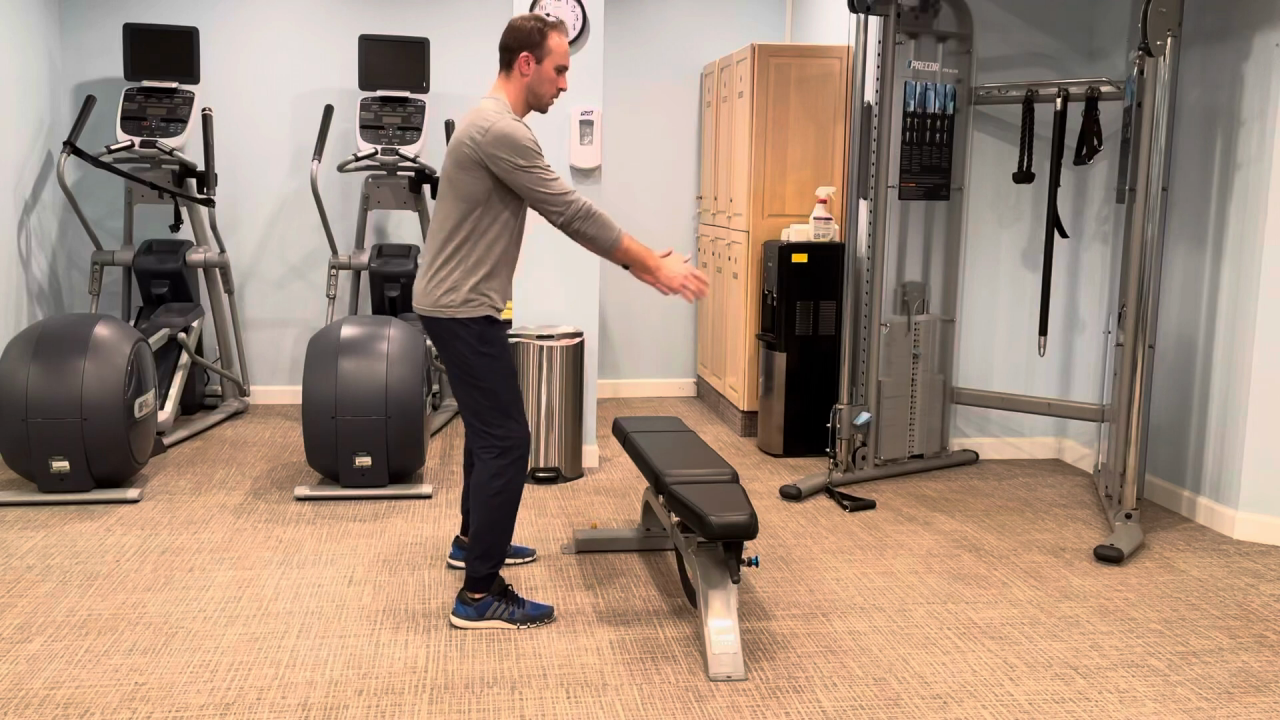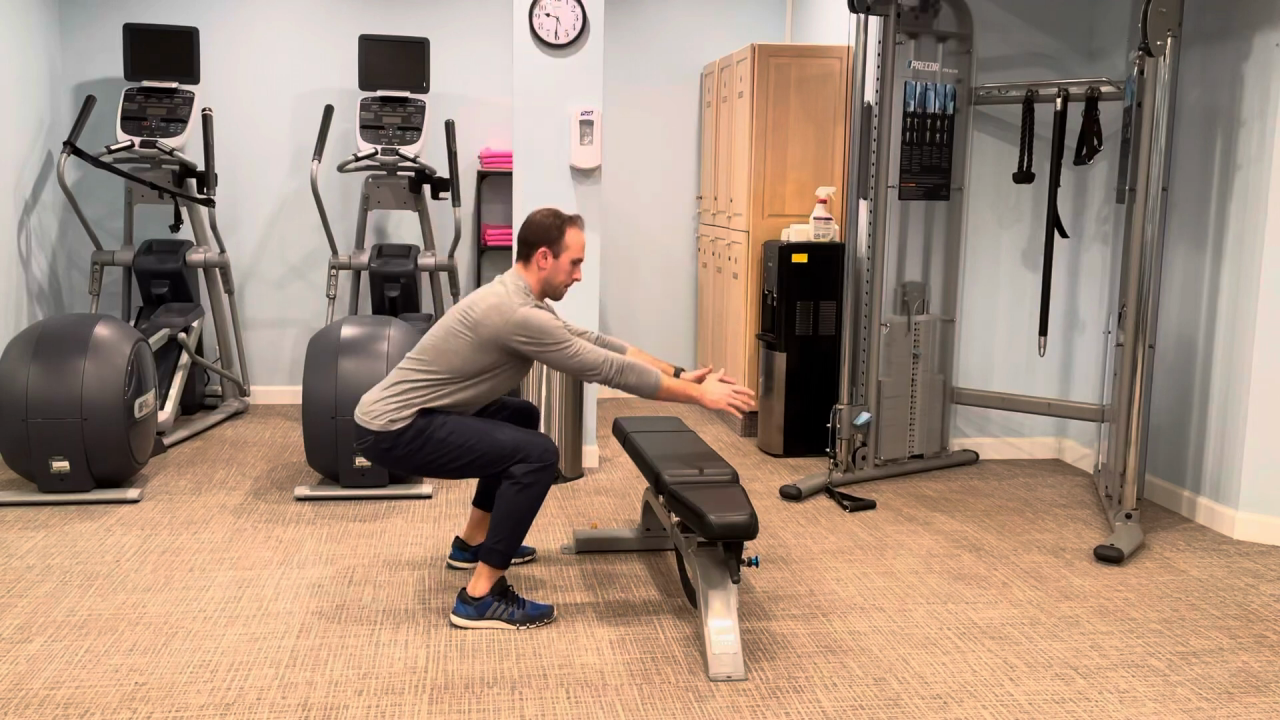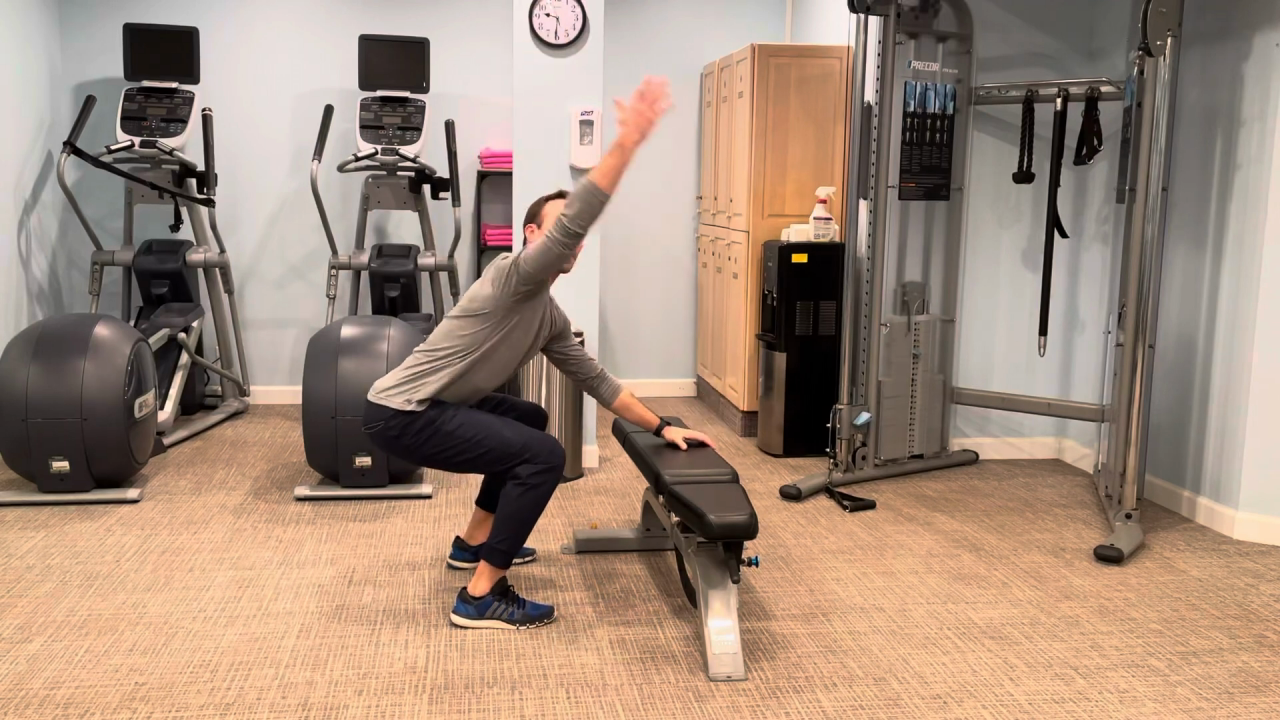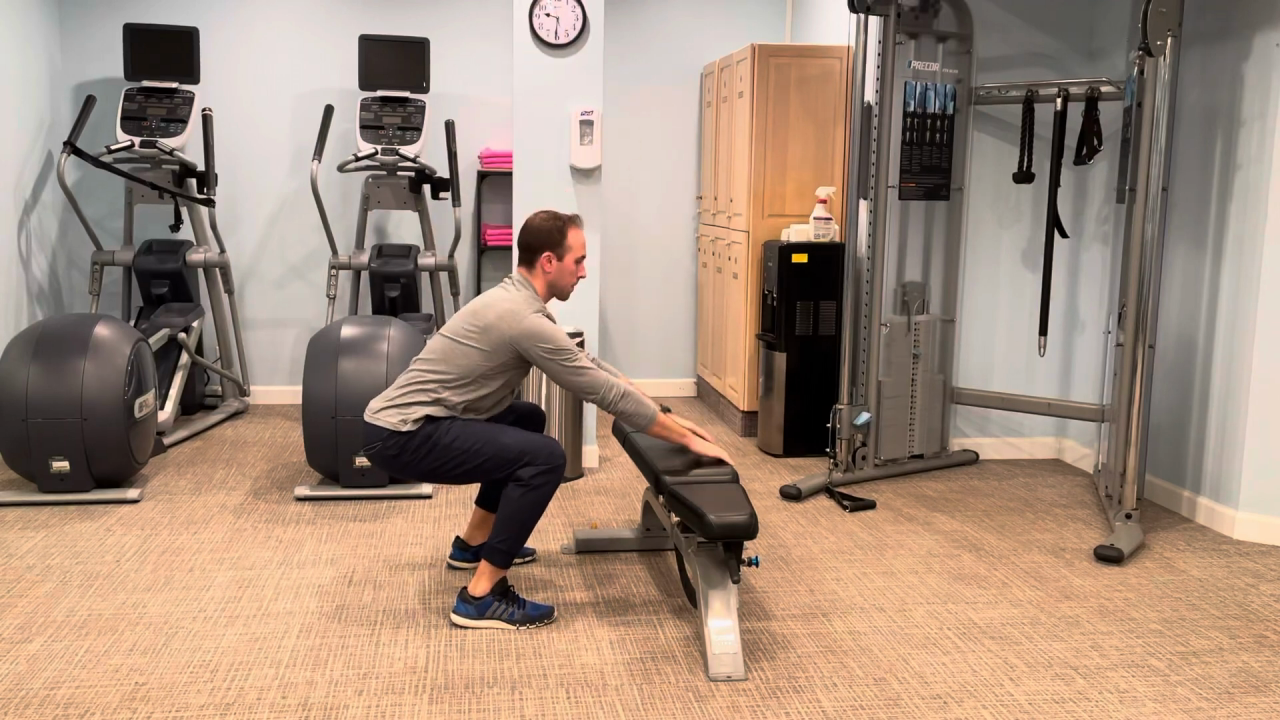
dt=1s
person 1, frame 1
left shoulder: (496, 123)
right shoulder: (499, 130)
left elbow: (566, 212)
right elbow: (572, 213)
left wrist: (644, 261)
right wrist: (653, 266)
left hip: (456, 302)
right hip: (461, 309)
left knee: (491, 426)
right knee: (506, 439)
left ankle: (474, 540)
right ankle: (479, 597)
person 1, frame 2
left shoulder: (517, 299)
right shoulder: (517, 316)
left elbow: (594, 344)
right elbow: (607, 371)
left wrist: (679, 374)
right wrist: (699, 395)
left hip: (402, 415)
right hip: (392, 430)
left knee: (520, 419)
right knee: (536, 455)
left ankle: (474, 541)
right ankle: (480, 597)
person 1, frame 3
left shoulder: (549, 316)
right shoulder: (512, 280)
left elbow: (595, 379)
right elbow: (565, 226)
left wrist: (662, 427)
right wrist: (627, 142)
left hip: (431, 408)
right hip: (399, 415)
left knee: (530, 424)
right knee: (542, 457)
left ankle: (474, 543)
right ankle: (481, 596)
person 1, frame 4
left shoulder: (517, 301)
right shoulder: (524, 320)
left elbow: (592, 371)
right elbow: (607, 392)
left wrist: (668, 416)
right wrist: (687, 438)
left hip: (406, 421)
right hip: (399, 437)
left knee: (527, 420)
right knee: (543, 457)
left ankle: (474, 542)
right ankle: (481, 597)
